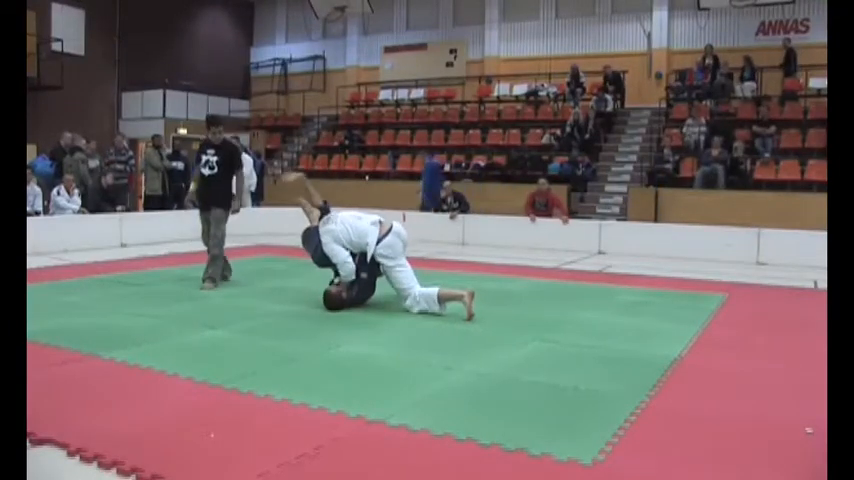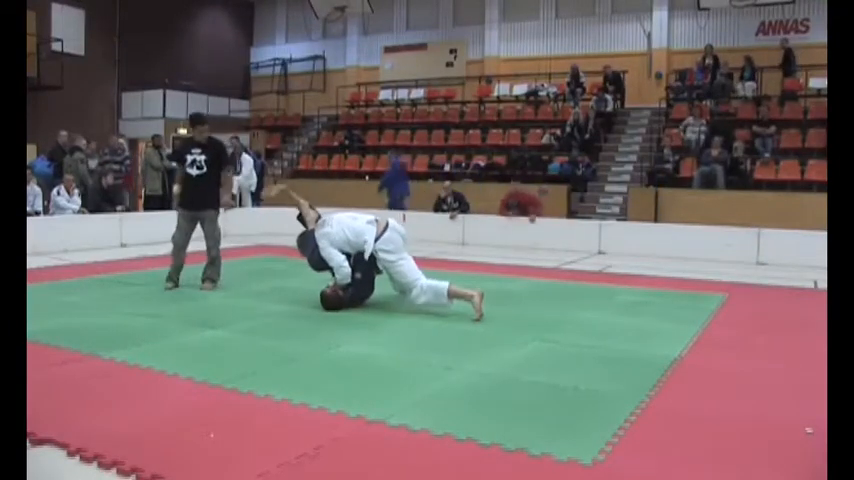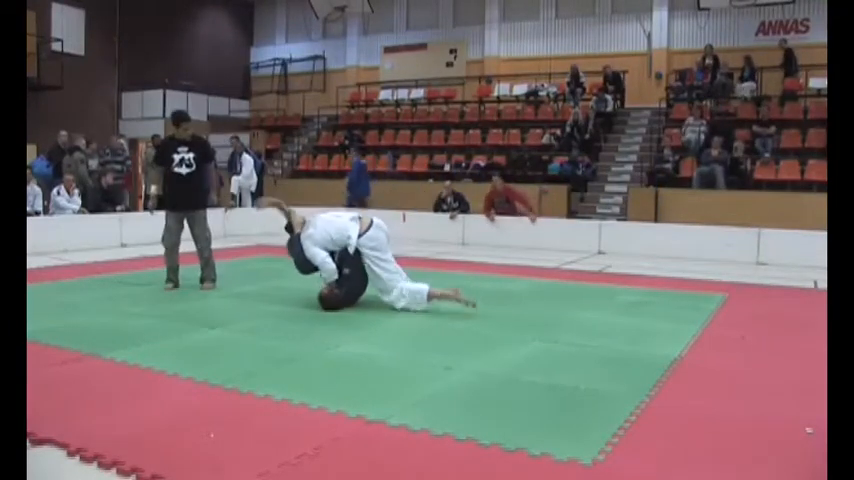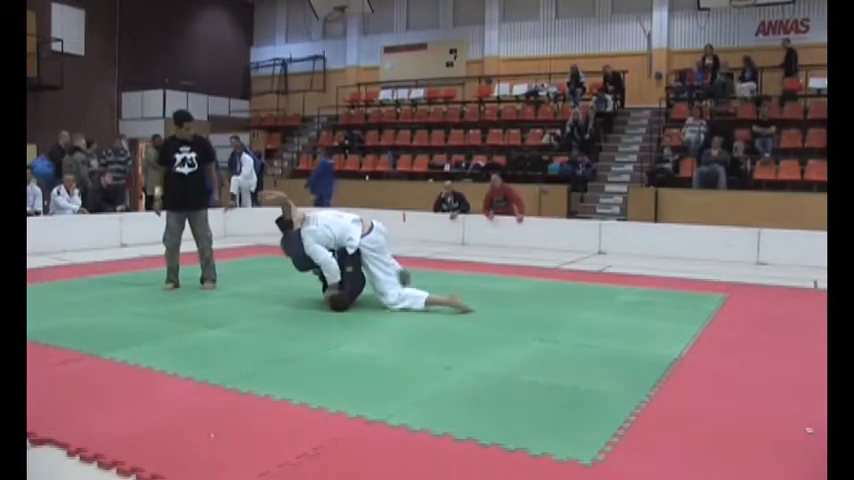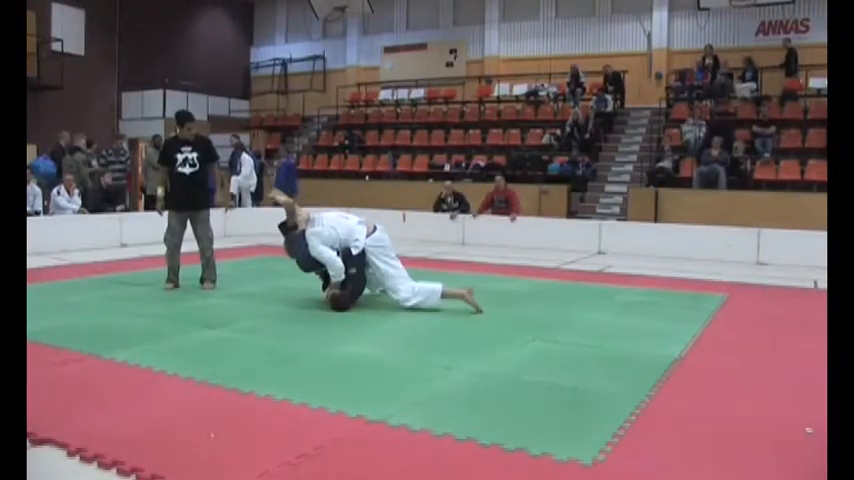
dt=0.5s
person 1, frame 1
left shoulder: (326, 239)
right shoulder: (330, 217)
left elbow: (347, 266)
left wrist: (341, 288)
left hip: (385, 247)
right hip: (394, 230)
left knee: (413, 298)
left ankle: (460, 295)
person 1, frame 2
left shoulder: (321, 243)
right shoulder: (325, 223)
left elbow: (343, 271)
right elbow: (307, 210)
left wrist: (336, 288)
left hip: (384, 247)
right hip: (390, 229)
left knee: (421, 287)
left ankle: (472, 296)
person 1, frame 3
left shoulder: (307, 243)
right shoulder: (310, 223)
left elbow: (328, 267)
right elbow: (292, 214)
left wrist: (330, 287)
right wrist: (277, 204)
left hip: (367, 242)
right hip: (373, 224)
left knee: (396, 294)
left ankle: (448, 295)
person 1, frame 4
left shoulder: (308, 240)
right shoulder: (307, 216)
left elbow: (330, 265)
right elbow: (290, 208)
left wrist: (332, 289)
right wrist: (282, 200)
left hip: (366, 243)
right hip: (373, 228)
left knee: (391, 297)
left ankle: (446, 301)
right ankle: (401, 274)
person 1, frame 5
left shoulder: (312, 242)
right shoulder: (313, 219)
left elbow: (335, 265)
left wrist: (333, 288)
right wrist: (288, 204)
left hip: (371, 246)
right hip: (375, 233)
left knee: (406, 294)
left ankle: (461, 294)
person 2, frame 1
left shoulder: (231, 149)
right shoulder: (203, 146)
left elbow: (239, 175)
left wrist: (237, 200)
right wrist: (192, 191)
left hip: (221, 202)
right hip: (204, 200)
left knee: (216, 241)
right knee: (208, 240)
left ankle: (211, 277)
right ankle: (224, 270)
person 2, frame 2
left shoulder: (217, 146)
right shoulder: (185, 145)
left elbow: (226, 171)
right elbow: (181, 170)
left wrist: (226, 194)
right wrist: (177, 193)
left hip: (209, 203)
right hip: (187, 202)
left knee: (212, 242)
right knee: (179, 241)
left ankle: (211, 278)
right ankle: (173, 278)
person 2, frame 3
left shoulder: (201, 143)
right shoulder: (166, 145)
left elbow: (209, 168)
right elbow: (159, 170)
left wrist: (212, 191)
right wrist: (154, 194)
left hip: (197, 202)
right hip: (173, 203)
left knee: (203, 242)
right knee: (170, 243)
left ankle: (208, 278)
right ankle: (172, 279)
person 2, frame 4
left shoulder: (202, 143)
right shoulder: (168, 145)
left elbow: (210, 167)
right elbow: (162, 171)
right wrist: (158, 196)
left hip: (198, 202)
right hip: (174, 203)
left knee: (204, 242)
right knee: (171, 243)
left ankle: (209, 278)
right ankle: (172, 279)
person 2, frame 5
left shoulder: (204, 143)
right shoulder: (169, 145)
left elbow: (213, 168)
right elbow: (164, 171)
right wrist: (160, 196)
left hip: (200, 202)
right hip: (176, 203)
left knee: (205, 242)
right knee: (172, 243)
left ankle: (209, 278)
right ankle: (172, 279)
